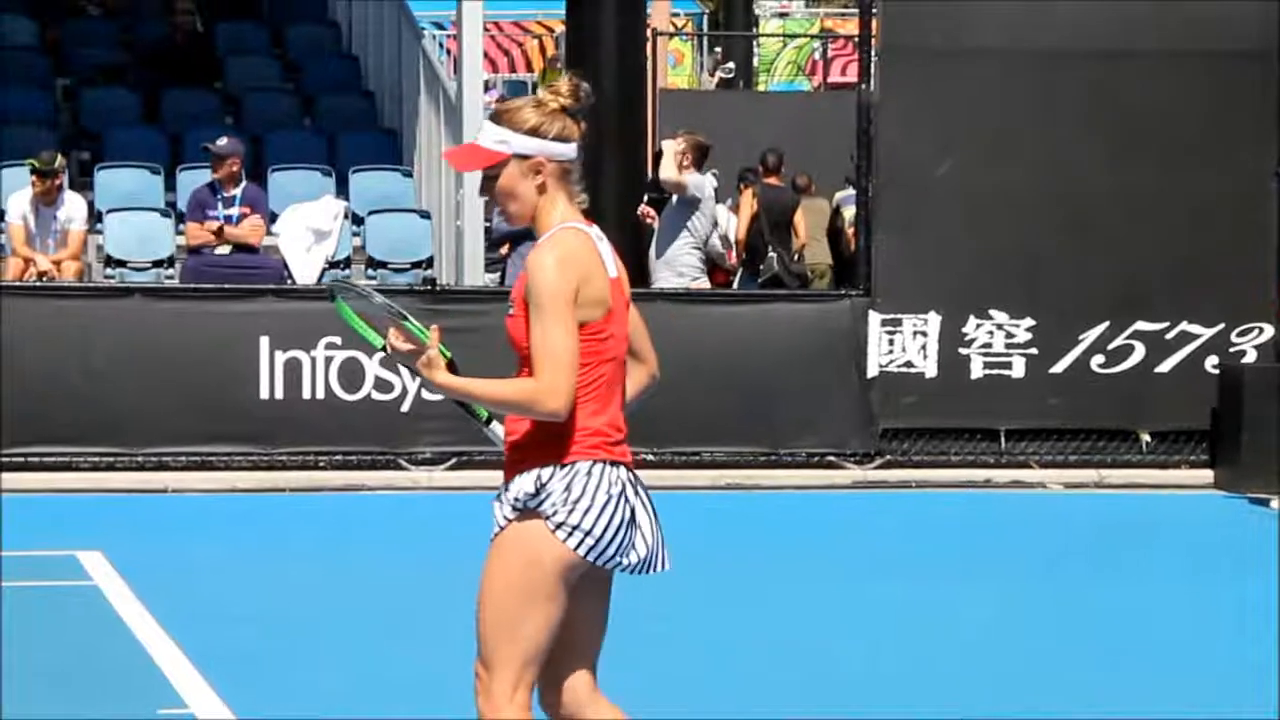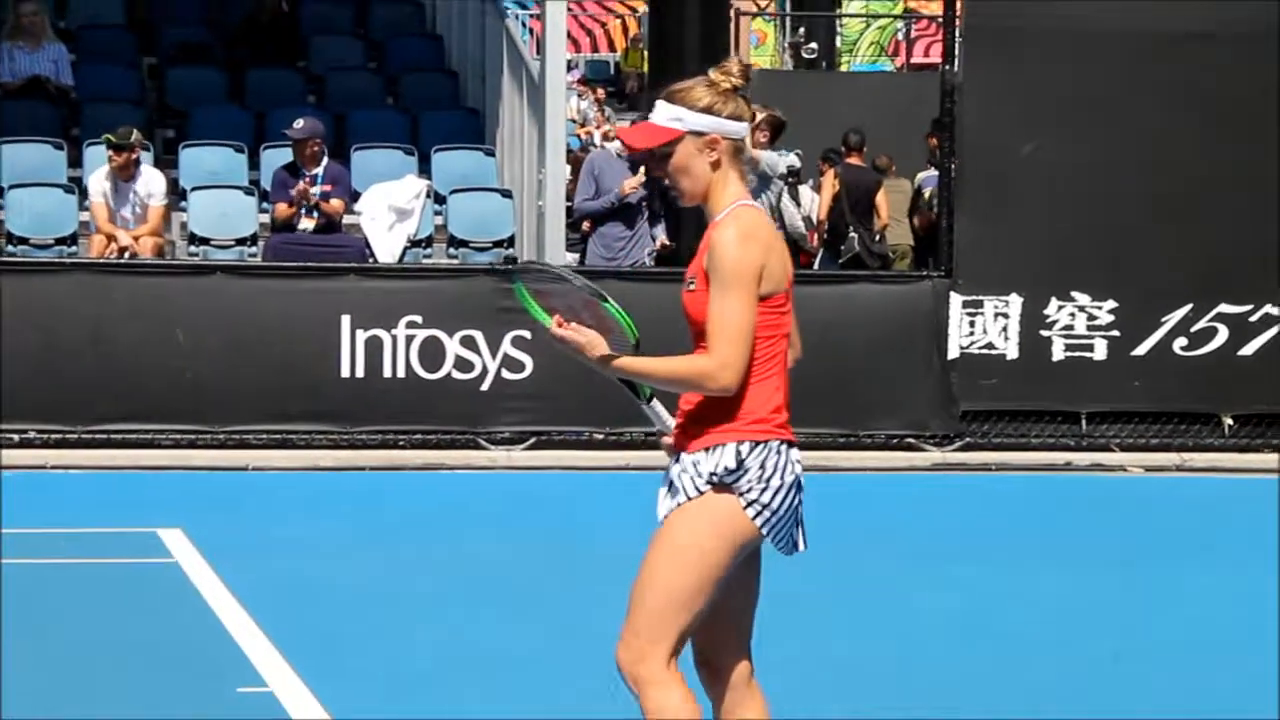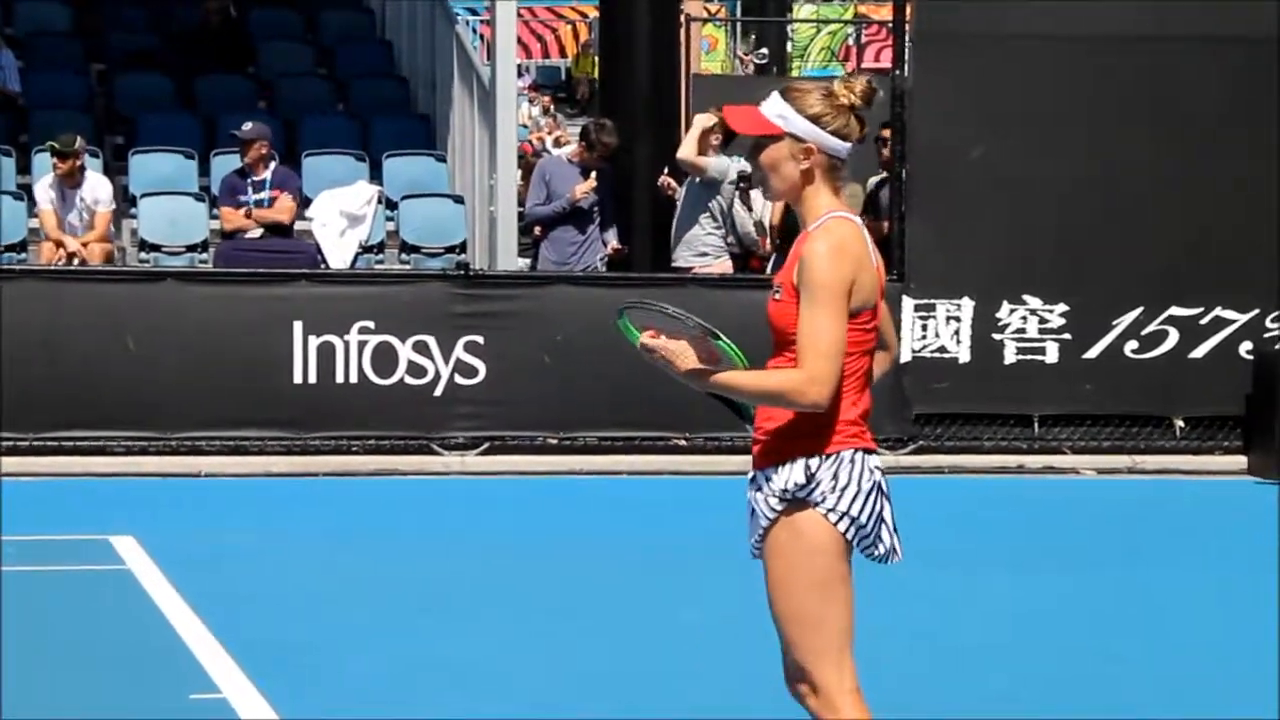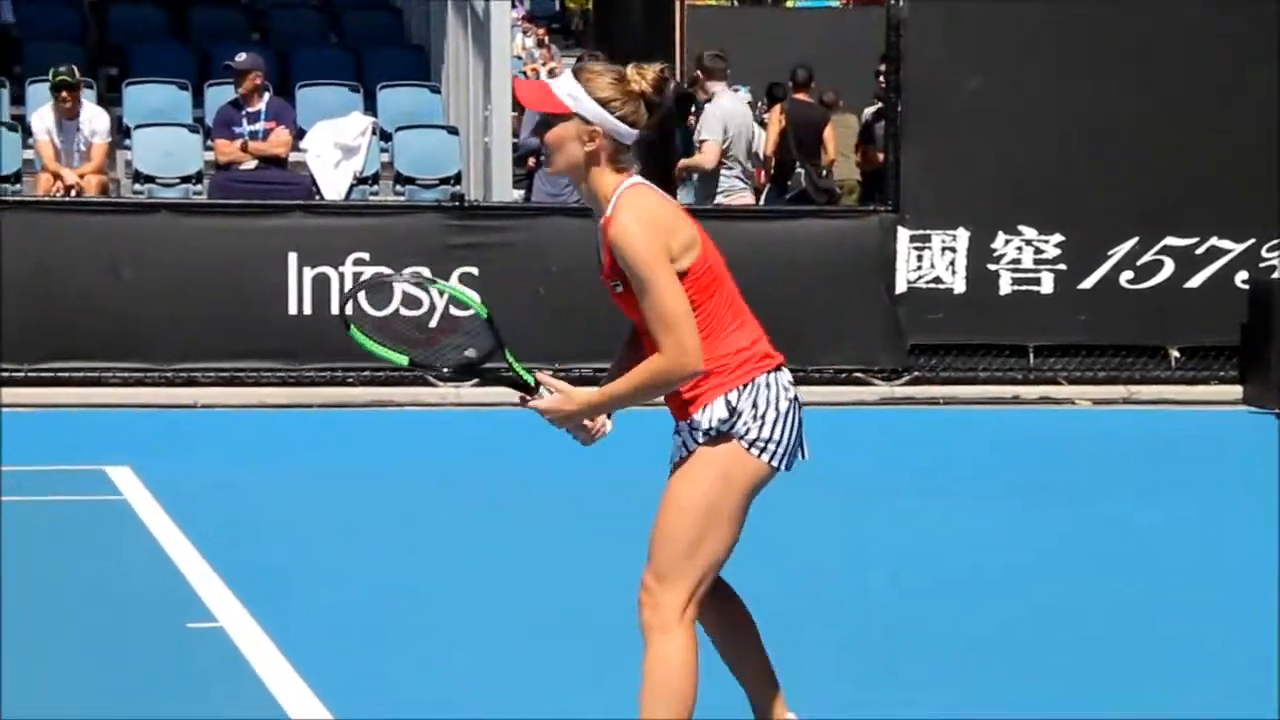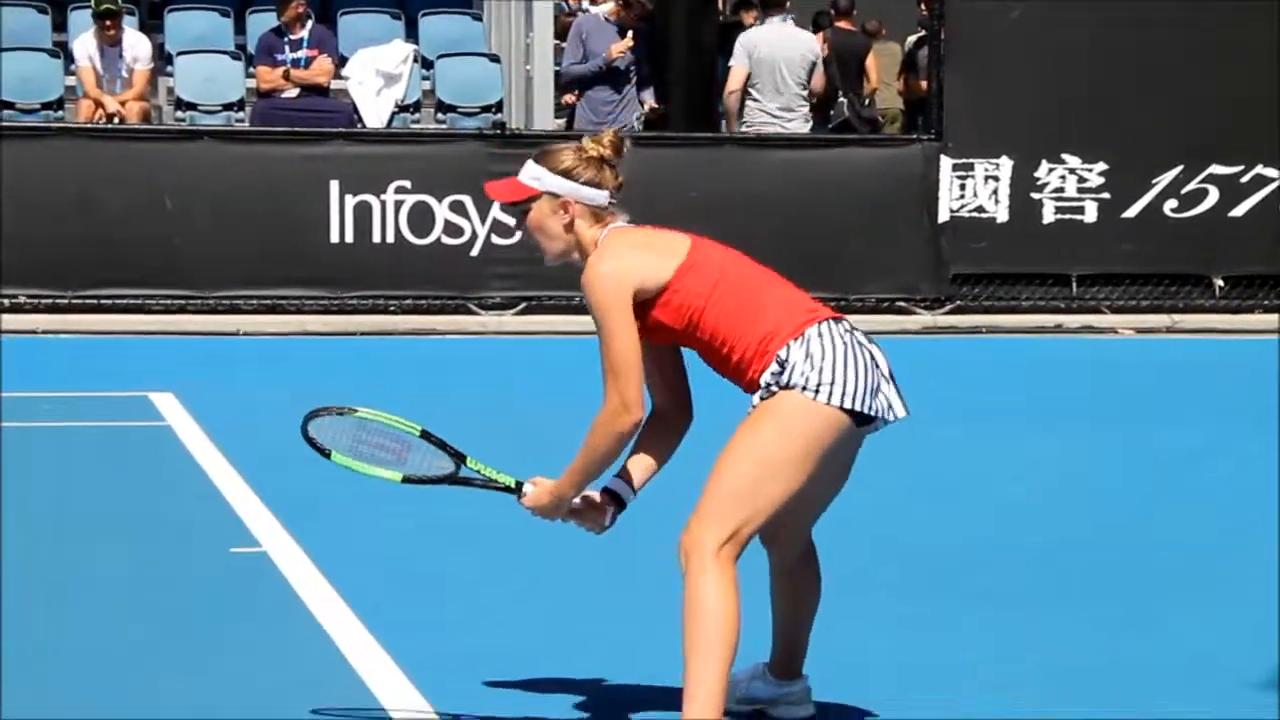
dt=1s
person 1, frame 1
left shoulder: (552, 258)
right shoulder: (594, 246)
left elbow: (552, 398)
right elbow: (644, 366)
left wrist: (444, 380)
left hip: (558, 489)
right hip: (595, 484)
person 1, frame 2
left shoulder: (735, 234)
right shoulder: (743, 229)
left elbow: (722, 371)
right elbow: (786, 348)
left wrist: (609, 359)
left hip: (733, 467)
right hip: (727, 464)
left knee: (642, 655)
person 1, frame 3
left shoulder: (825, 246)
right shoulder: (841, 236)
left elbow: (812, 386)
right elbow: (884, 349)
left wrist: (699, 372)
left hip: (813, 478)
right hip: (814, 473)
person 1, frame 4
left shoulder: (633, 220)
right shoulder: (622, 209)
left elbow: (682, 360)
left wrist: (585, 404)
right wrist: (601, 398)
left hip: (740, 407)
right hip: (731, 409)
left knee: (663, 603)
right knee: (700, 586)
person 1, frame 5
left shoulder: (607, 268)
right shoulder: (640, 257)
left elbow: (624, 413)
right elbow: (671, 413)
left wrist: (560, 492)
right wrist: (617, 493)
left hip: (815, 368)
right hip: (843, 357)
left knee: (705, 545)
right knee: (783, 532)
